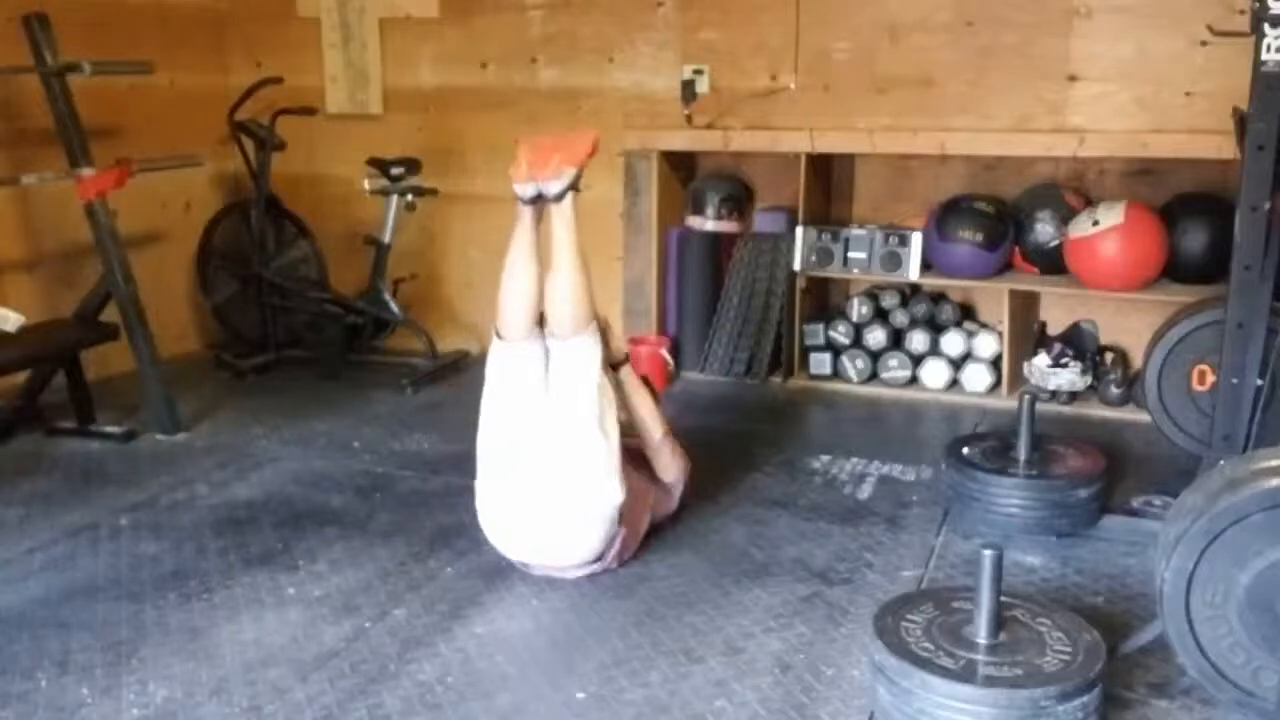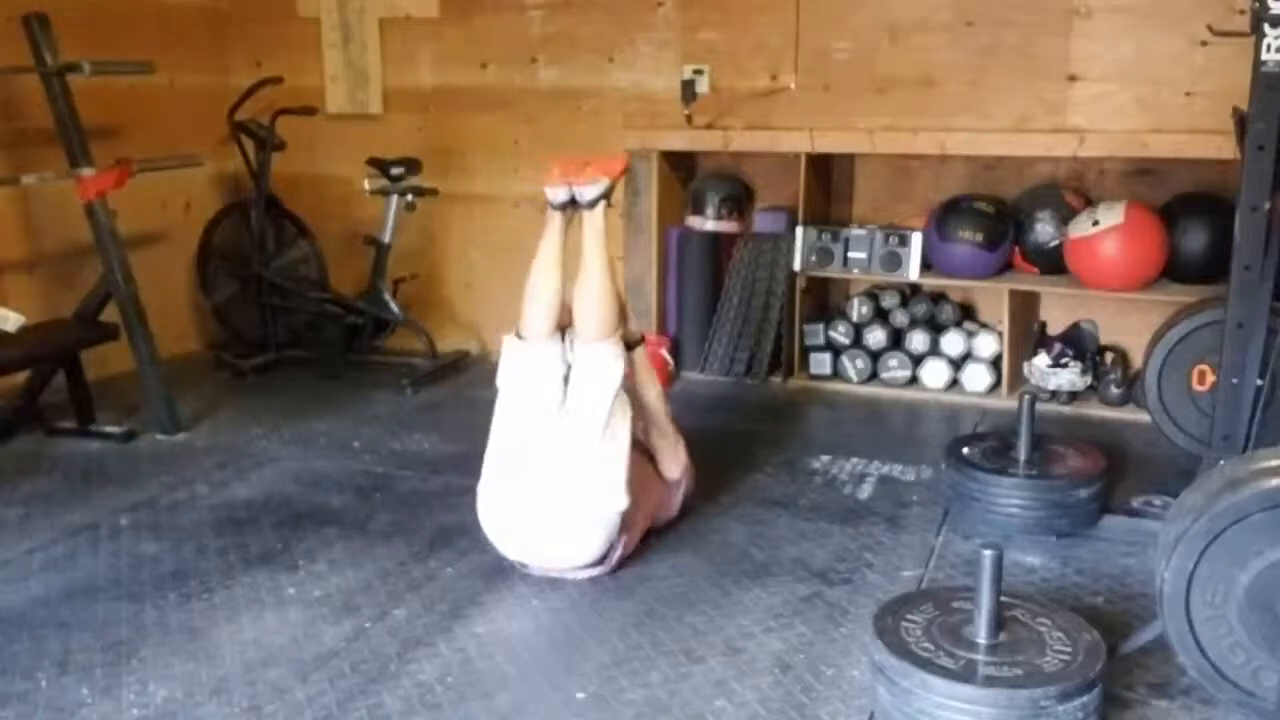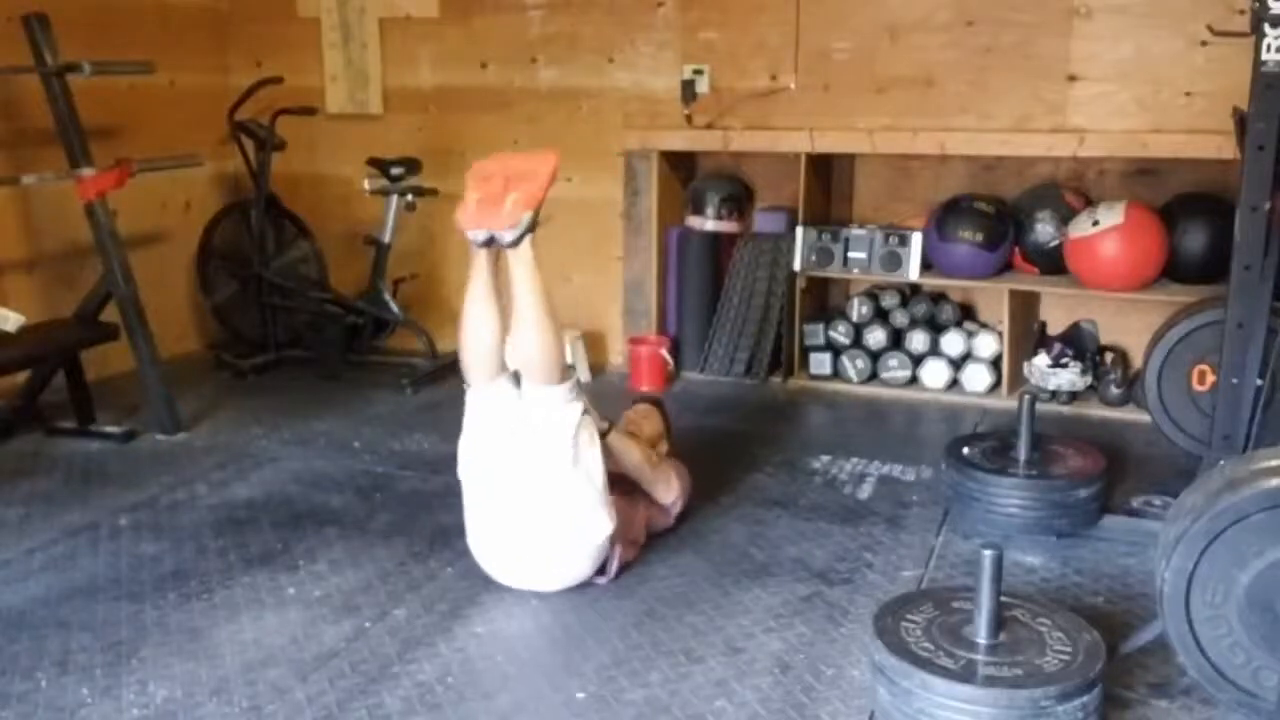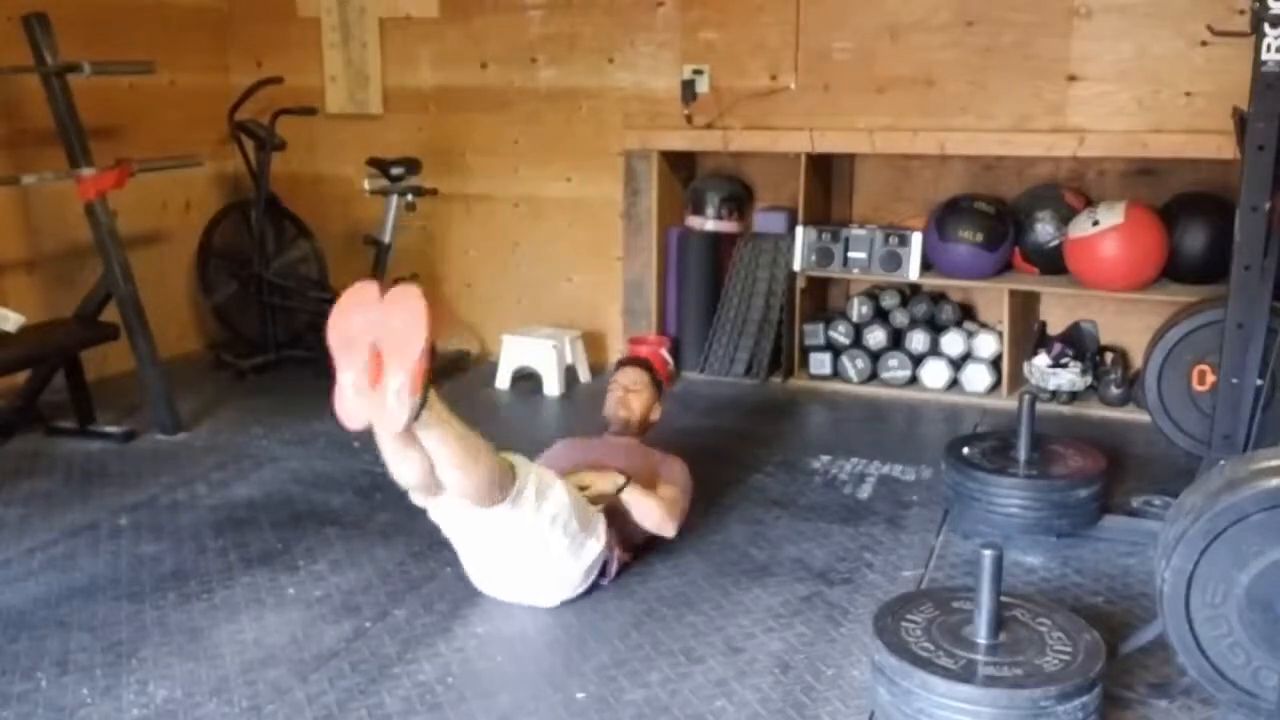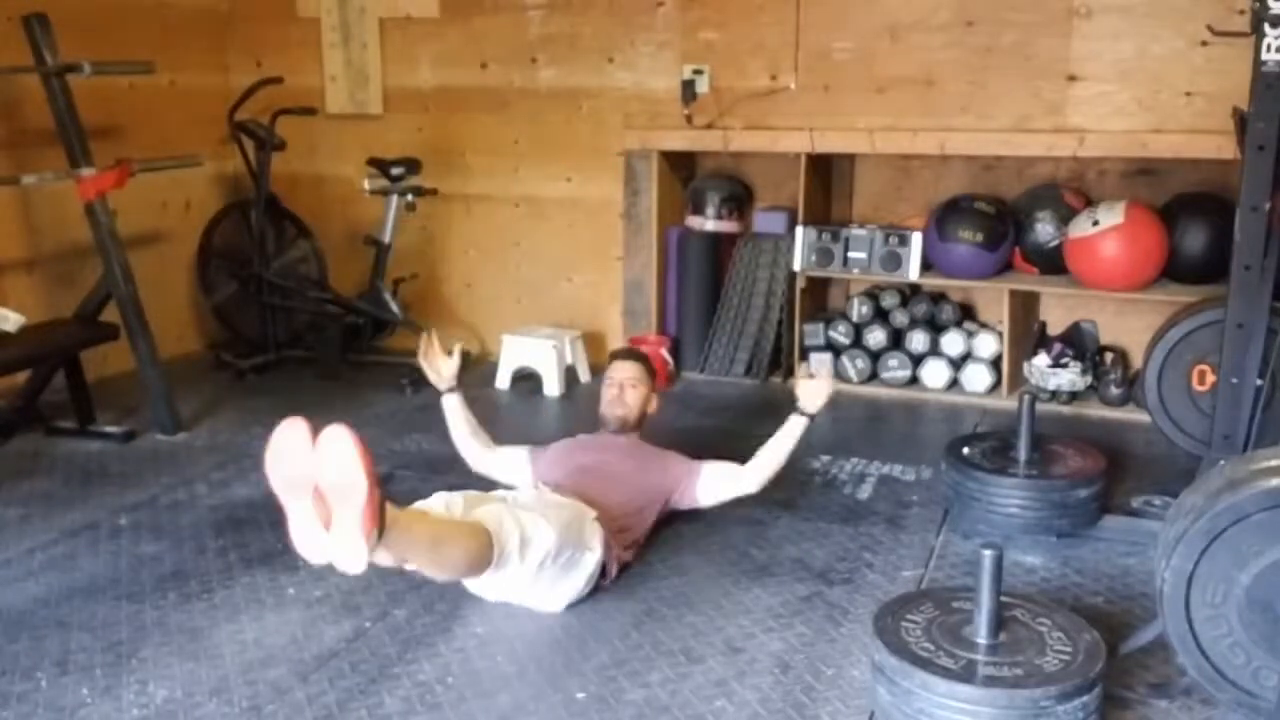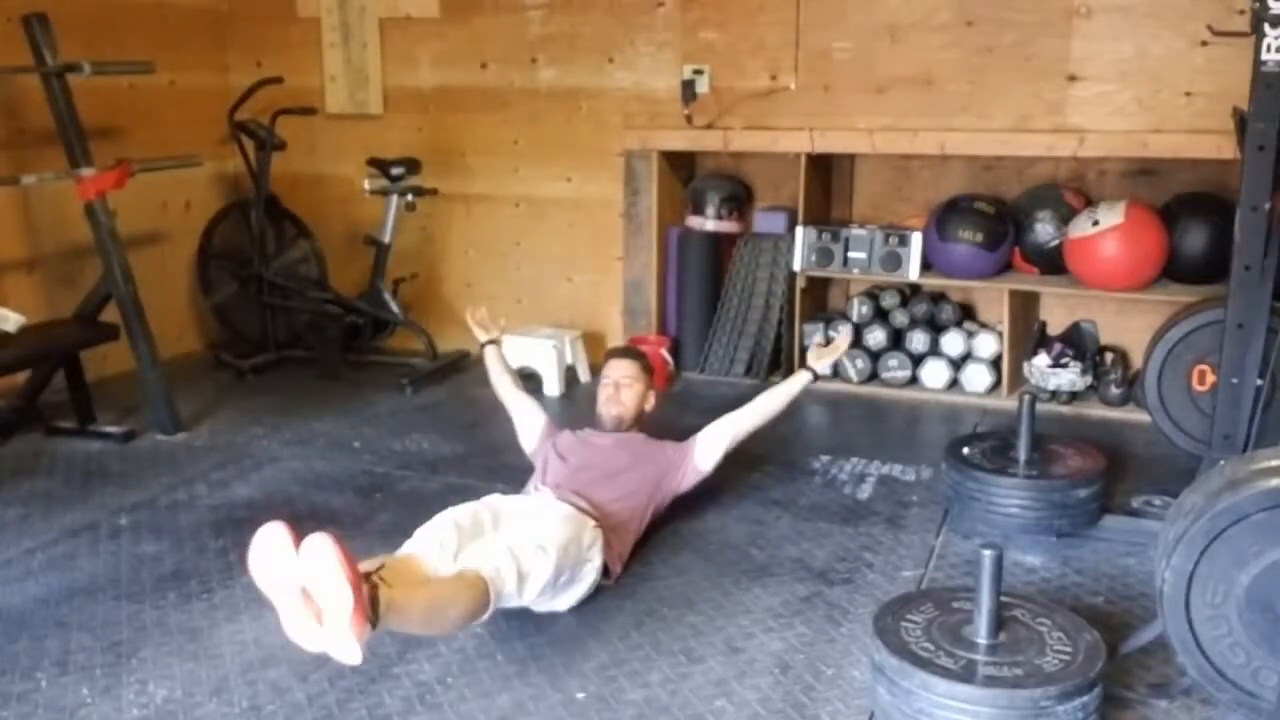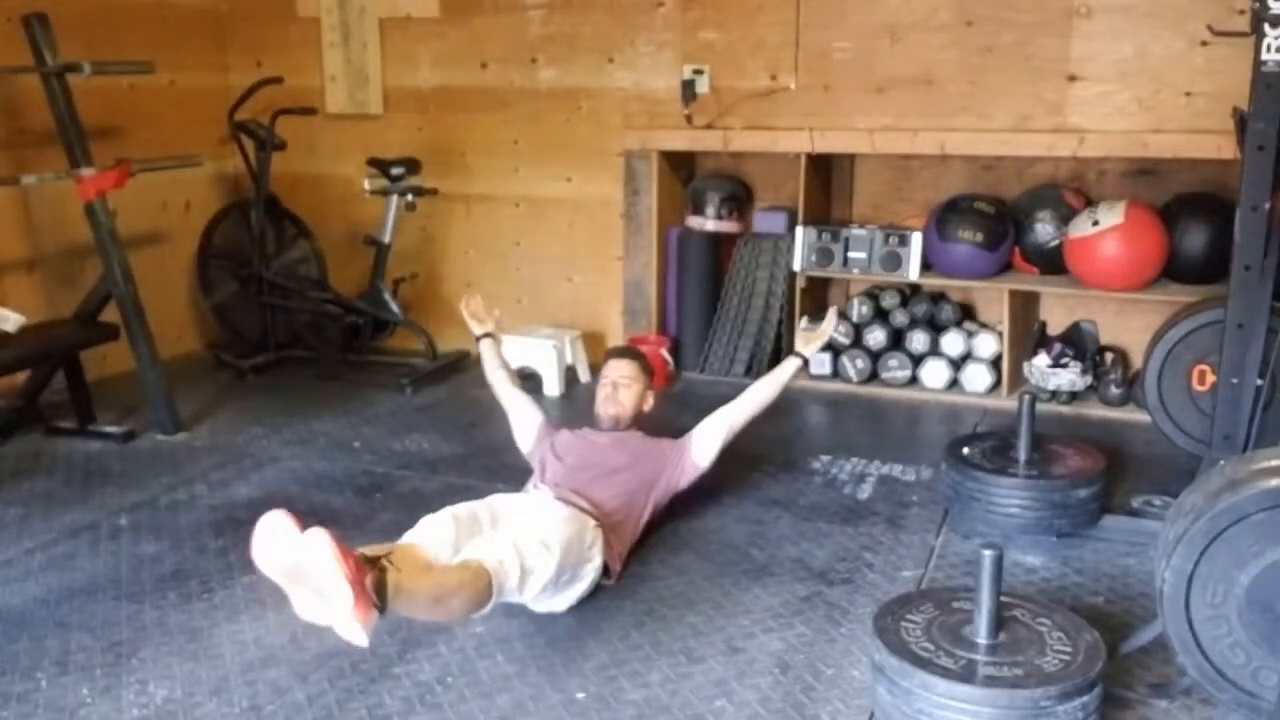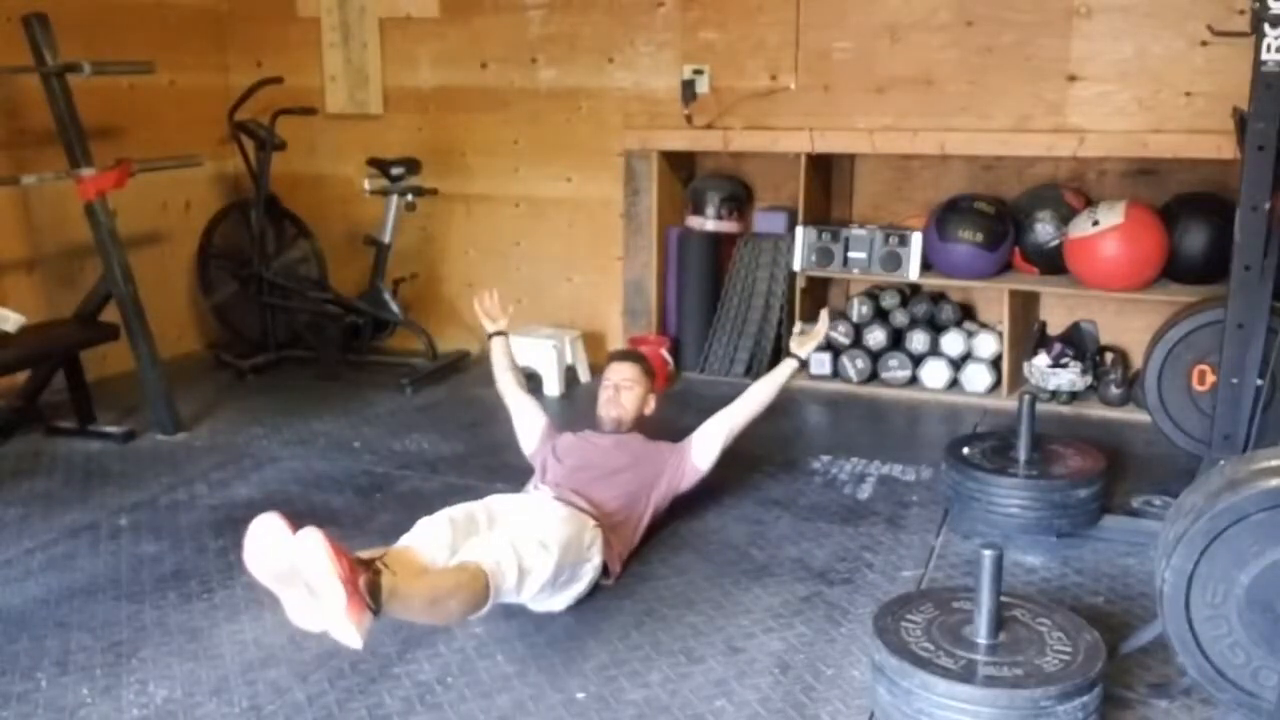
dt=0.2s
person 1, frame 1
left shoulder: (661, 465)
right shoulder: (578, 441)
left elbow: (657, 436)
left wrist: (616, 360)
left hip: (580, 523)
left knee: (576, 346)
right knee: (515, 341)
person 1, frame 2
left shoulder: (667, 475)
left elbow: (659, 421)
left wrist: (628, 340)
left knee: (598, 351)
right knee: (534, 342)
right ankle: (560, 211)
person 1, frame 3
left shoulder: (667, 483)
right shoulder: (583, 460)
left elbow: (647, 469)
left wrist: (596, 428)
left hip: (567, 546)
right hip: (499, 538)
left knee: (553, 395)
right knee: (487, 382)
right ankle: (485, 243)
person 1, frame 4
left shoulder: (666, 466)
right shoulder: (567, 449)
left elbow: (666, 522)
left wrist: (618, 484)
left hip: (577, 546)
left knee: (499, 476)
right knee: (428, 474)
left ankle: (408, 402)
right ankle: (382, 402)
person 1, frame 5
left shoulder: (664, 466)
right shoulder: (563, 449)
left elbow: (749, 480)
right elbow: (480, 455)
left wrist: (800, 413)
right wrist: (449, 388)
left hip: (574, 544)
left knee: (486, 532)
right knee: (444, 515)
left ankle: (369, 523)
right ankle: (338, 522)
person 1, frame 6
left shoulder: (665, 458)
right shoulder: (562, 442)
left elbow: (736, 423)
right elbow: (514, 399)
left wrist: (808, 371)
right wrist: (491, 345)
left hip: (572, 535)
right hip: (511, 510)
left knee: (479, 576)
right knee: (431, 547)
left ankle: (361, 610)
right ankle: (322, 605)
person 1, frame 7
left shoulder: (665, 456)
right shoulder: (559, 442)
left elbow: (736, 412)
right elbow: (509, 393)
left wrist: (798, 357)
right wrist: (486, 336)
left hip: (574, 531)
right hip: (509, 508)
left knee: (483, 567)
right knee: (431, 539)
left ankle: (369, 593)
right ankle: (346, 584)
person 1, frame 8
left shoulder: (665, 459)
right shoulder: (561, 444)
left elbow: (735, 414)
right elbow: (514, 394)
left wrist: (793, 359)
right wrist: (497, 334)
left hip: (573, 532)
right hip: (511, 509)
left knee: (483, 568)
right knee: (430, 541)
left ankle: (363, 595)
right ankle: (331, 590)
